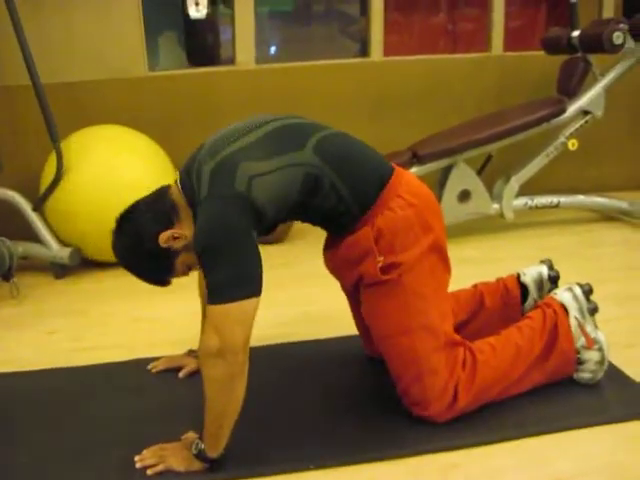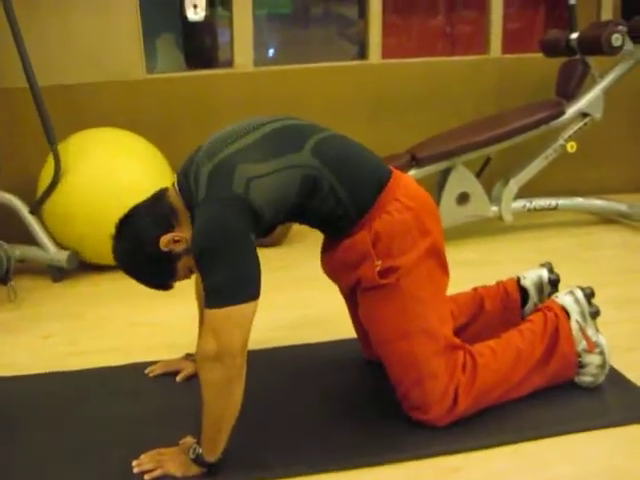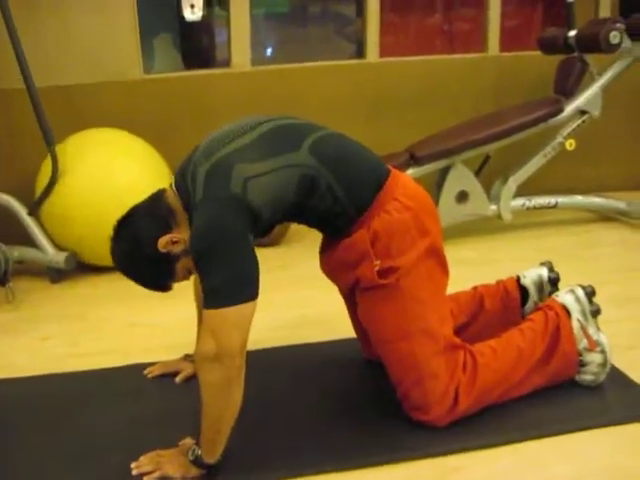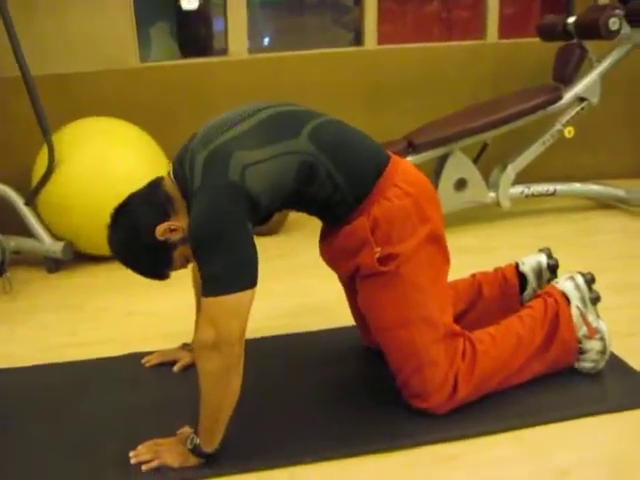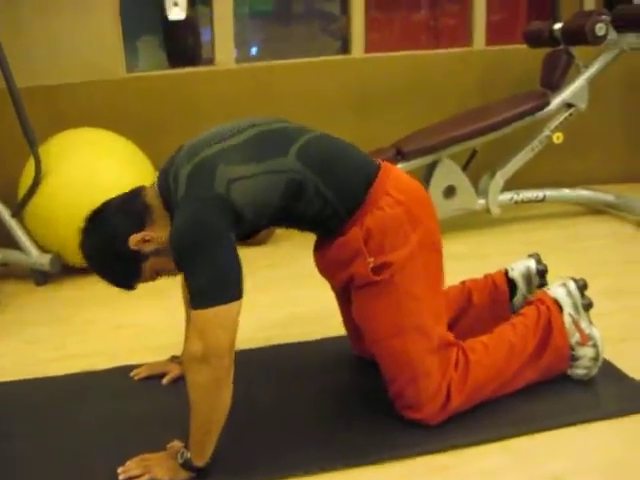
dt=0.2s
person 1, frame 1
left shoulder: (220, 216)
right shoulder: (197, 180)
left elbow: (230, 348)
right wrist: (203, 351)
left hip: (393, 222)
right hip: (366, 216)
left knee: (434, 390)
right knee: (385, 343)
left ankle: (561, 325)
right ankle: (522, 291)
person 1, frame 2
left shoulder: (218, 219)
right shoulder: (193, 183)
left elbow: (226, 353)
right elbow: (211, 280)
right wrist: (200, 355)
left hip: (389, 226)
right hip: (363, 219)
left knee: (434, 393)
right knee: (385, 346)
left ankle: (562, 330)
right ankle: (521, 295)
person 1, frame 3
left shoulder: (215, 219)
right shoulder: (191, 184)
left elbow: (226, 355)
right elbow: (212, 293)
right wrist: (199, 355)
left hip: (388, 225)
right hip: (360, 218)
left knee: (435, 393)
right knee: (386, 344)
left ankle: (563, 328)
right ankle: (522, 294)
person 1, frame 4
left shoulder: (215, 206)
right shoulder: (189, 172)
left elbow: (225, 341)
right elbow: (209, 270)
left wrist: (201, 446)
right wrist: (197, 344)
left hip: (388, 211)
right hip: (361, 204)
left knee: (434, 381)
right knee: (384, 333)
left ankle: (563, 314)
right ankle: (520, 280)
person 1, frame 5
left shoulder: (196, 218)
right shoulder: (175, 185)
left elbow: (214, 355)
right elbow: (196, 280)
right wrist: (188, 357)
left hip: (383, 220)
right hip: (353, 216)
left knee: (426, 392)
right knee: (376, 344)
left ankle: (553, 322)
right ankle: (509, 288)
